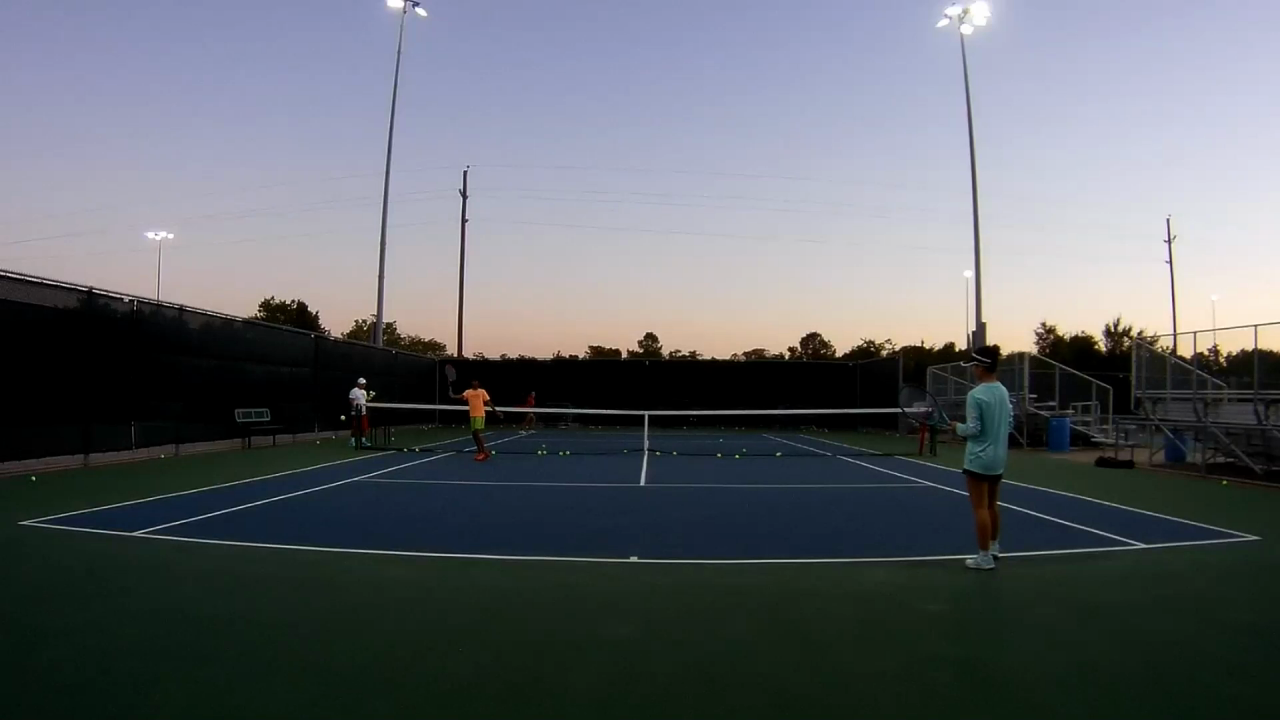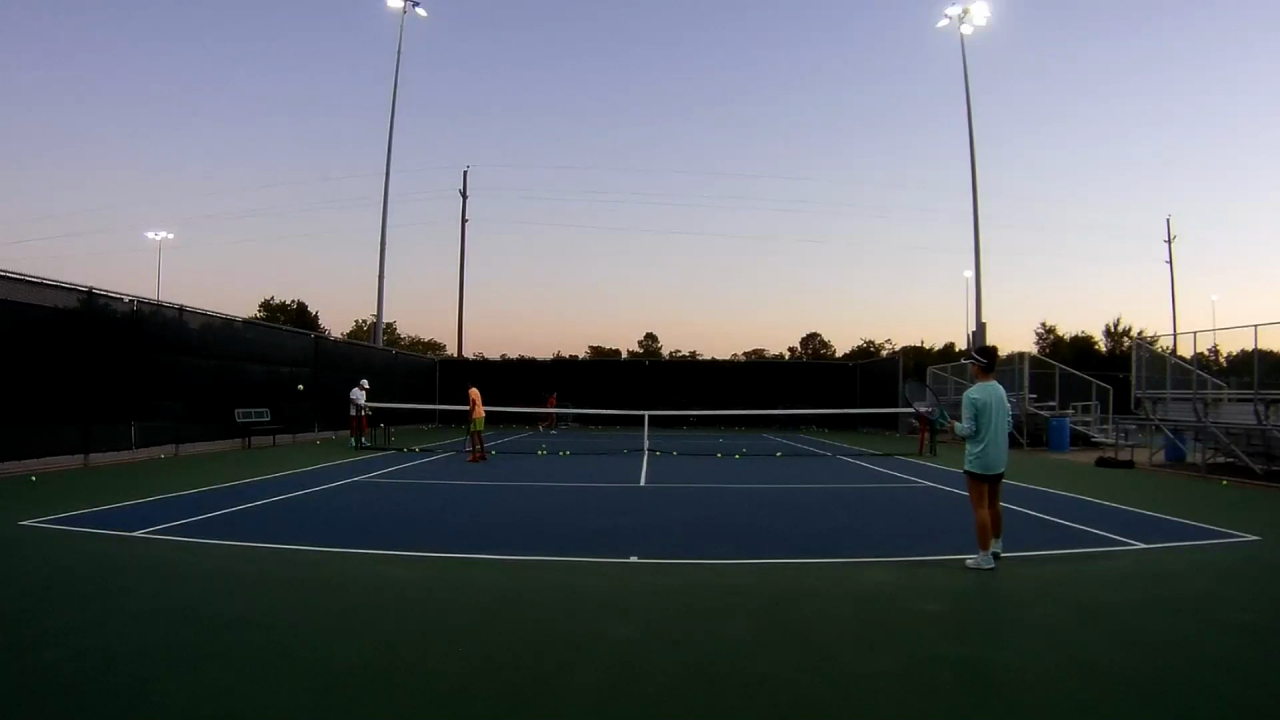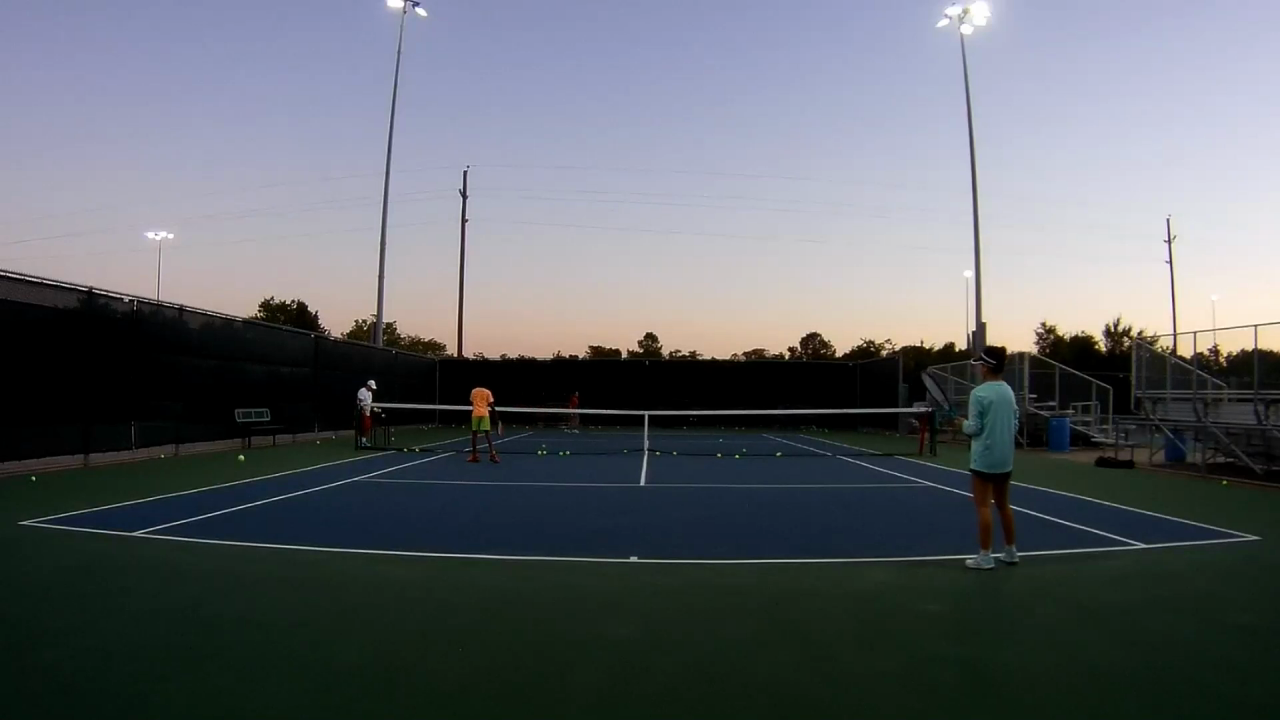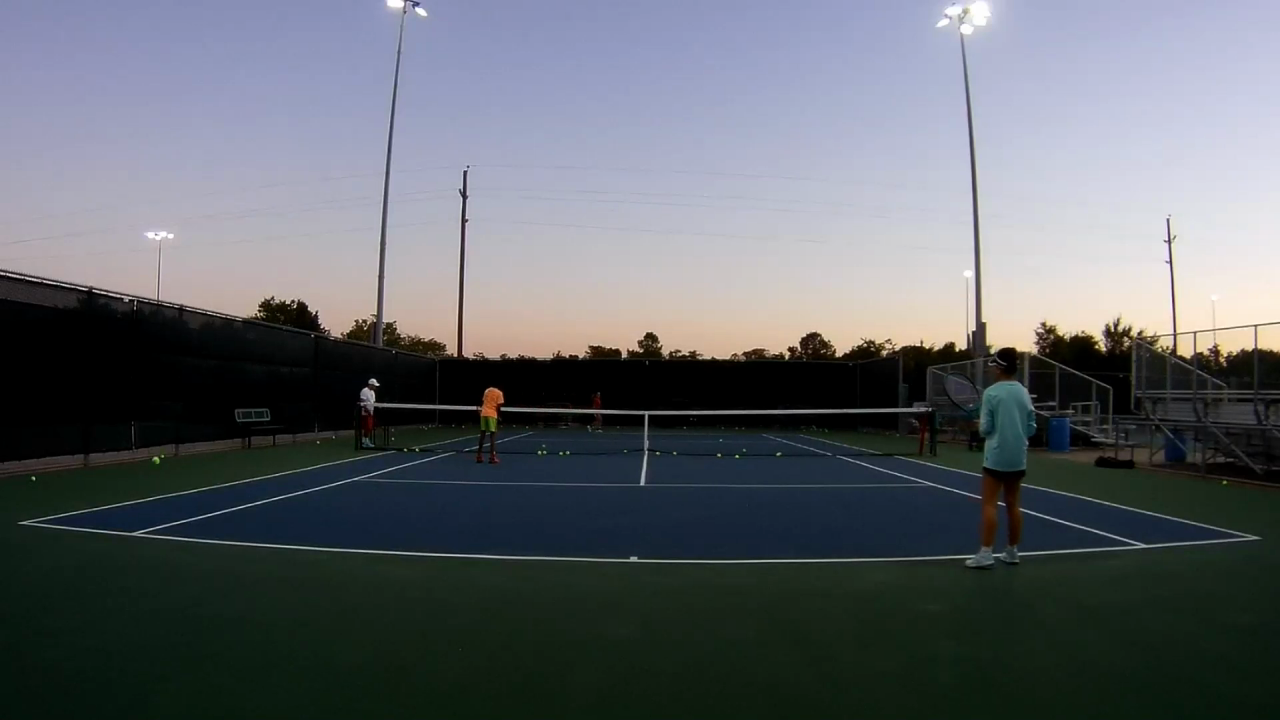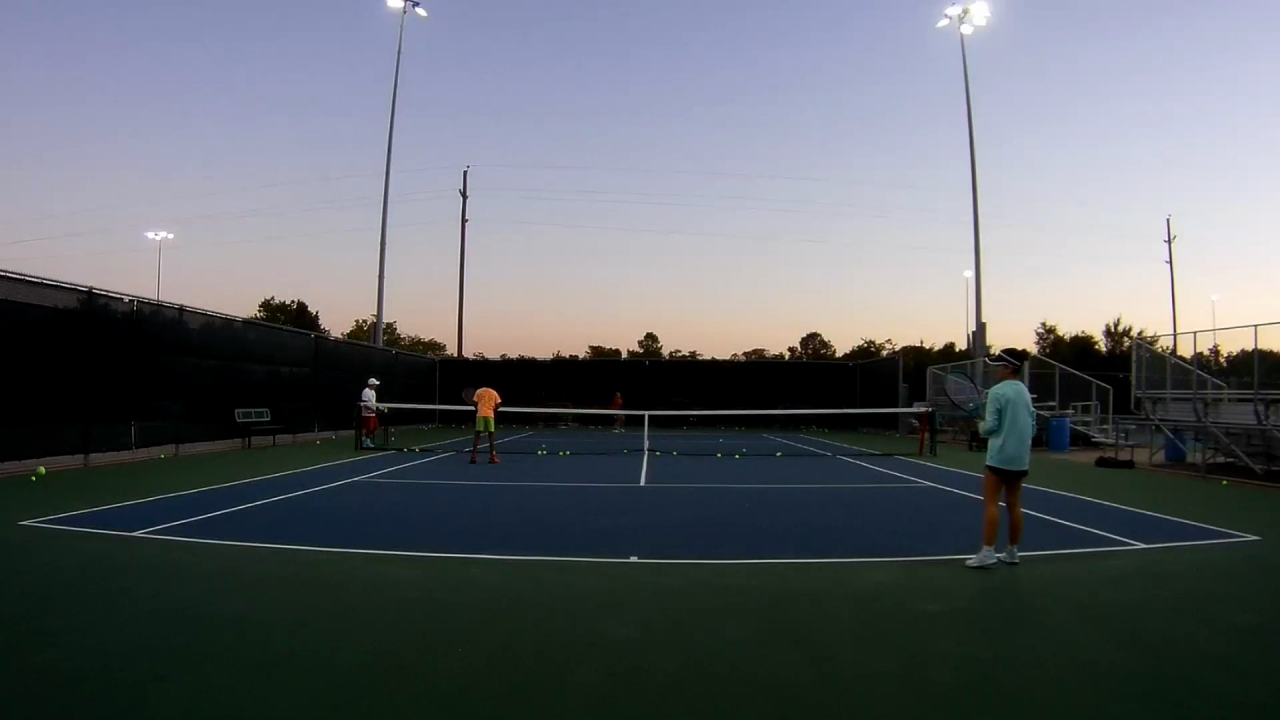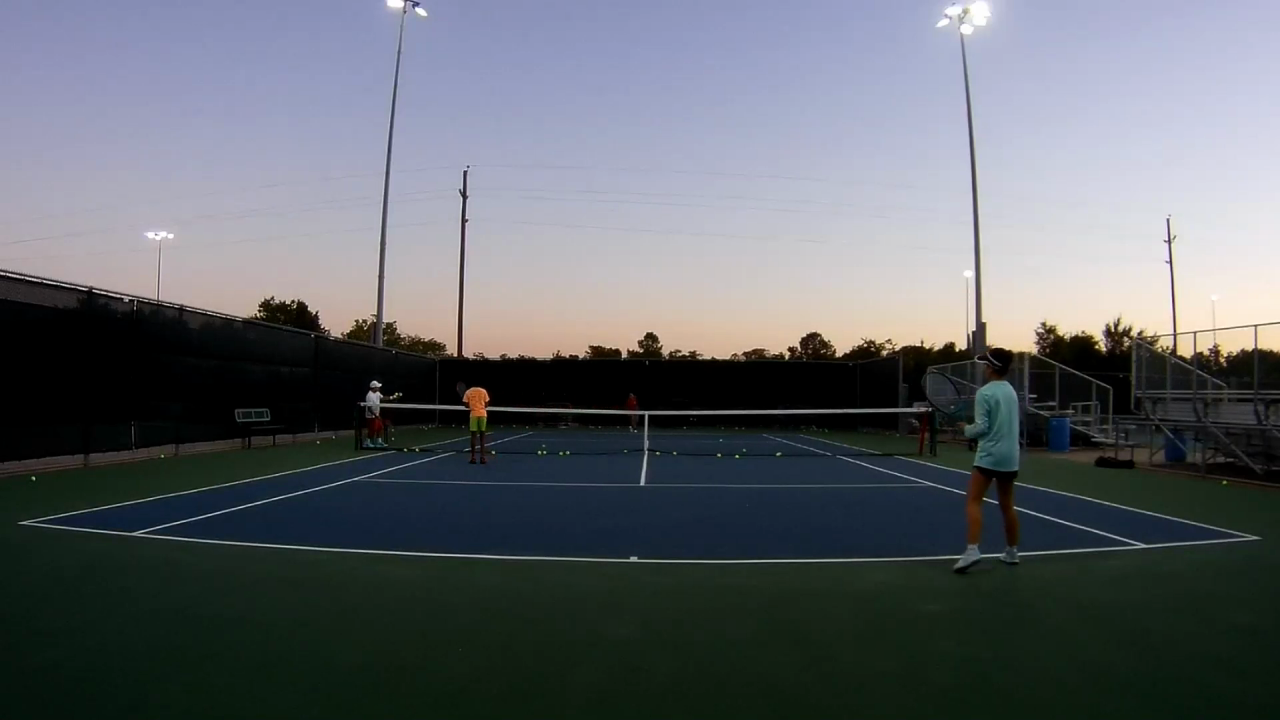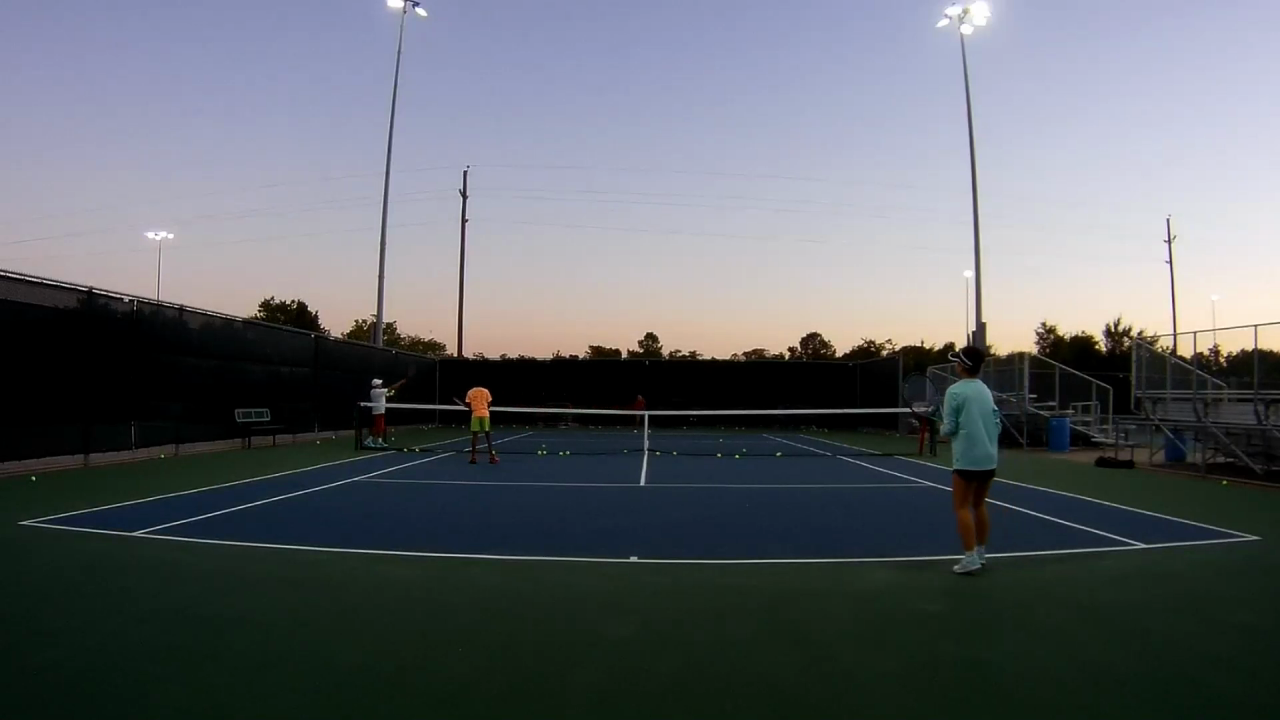
dt=0.5s
person 1, frame 1
left shoulder: (976, 395)
right shoulder: (1003, 391)
left elbow: (973, 429)
right elbow: (1009, 424)
left wrist: (957, 427)
left hip: (979, 459)
right hip: (998, 458)
left knee: (980, 508)
right knee: (992, 505)
left ankle: (984, 557)
right ankle: (993, 547)
person 1, frame 2
left shoulder: (971, 395)
right shoulder: (1000, 391)
left elbow: (968, 430)
right elbow: (1009, 423)
left wrist: (955, 426)
left hip: (979, 458)
right hip: (999, 457)
left knee: (980, 508)
right knee: (994, 503)
left ankle: (985, 557)
right ankle: (996, 544)
person 1, frame 3
left shoulder: (979, 393)
right shoulder: (1008, 391)
left elbow: (974, 428)
right elbow: (1014, 425)
left wrist: (963, 424)
left hip: (985, 457)
right hip: (1005, 457)
left knee: (983, 507)
right knee: (1003, 505)
left ankle: (985, 556)
right ankle: (1011, 551)
person 1, frame 4
left shoulder: (991, 393)
right shoulder: (1024, 393)
left elbow: (985, 427)
right elbow: (1032, 427)
left wrist: (979, 426)
left hip: (996, 456)
right hip: (1018, 457)
left knee: (989, 505)
right knee: (1013, 505)
left ankle: (985, 553)
right ankle: (1012, 551)
person 1, frame 5
left shoulder: (997, 391)
right shoulder: (1025, 392)
left elbow: (991, 425)
right elbow: (1032, 427)
left wrist: (980, 427)
left hip: (1000, 455)
right hip: (1020, 456)
left knee: (991, 503)
right knee: (1013, 504)
left ankle: (988, 552)
right ankle: (1012, 551)
person 1, frame 6
left shoulder: (985, 392)
right shoulder: (1011, 391)
left elbow: (981, 427)
right elbow: (1014, 425)
left wrist: (966, 429)
left hip: (989, 456)
right hip: (1010, 457)
left knee: (973, 502)
right knee: (1007, 506)
left ankle: (972, 551)
right ankle: (1012, 551)
person 1, frame 7
left shoulder: (955, 391)
right shoulder: (985, 390)
left elbow: (949, 428)
right elbow: (997, 424)
left wrist: (942, 429)
left hip: (967, 457)
right hip: (988, 457)
left knee: (962, 507)
right knee: (979, 505)
left ankle: (970, 558)
right ankle: (980, 551)
